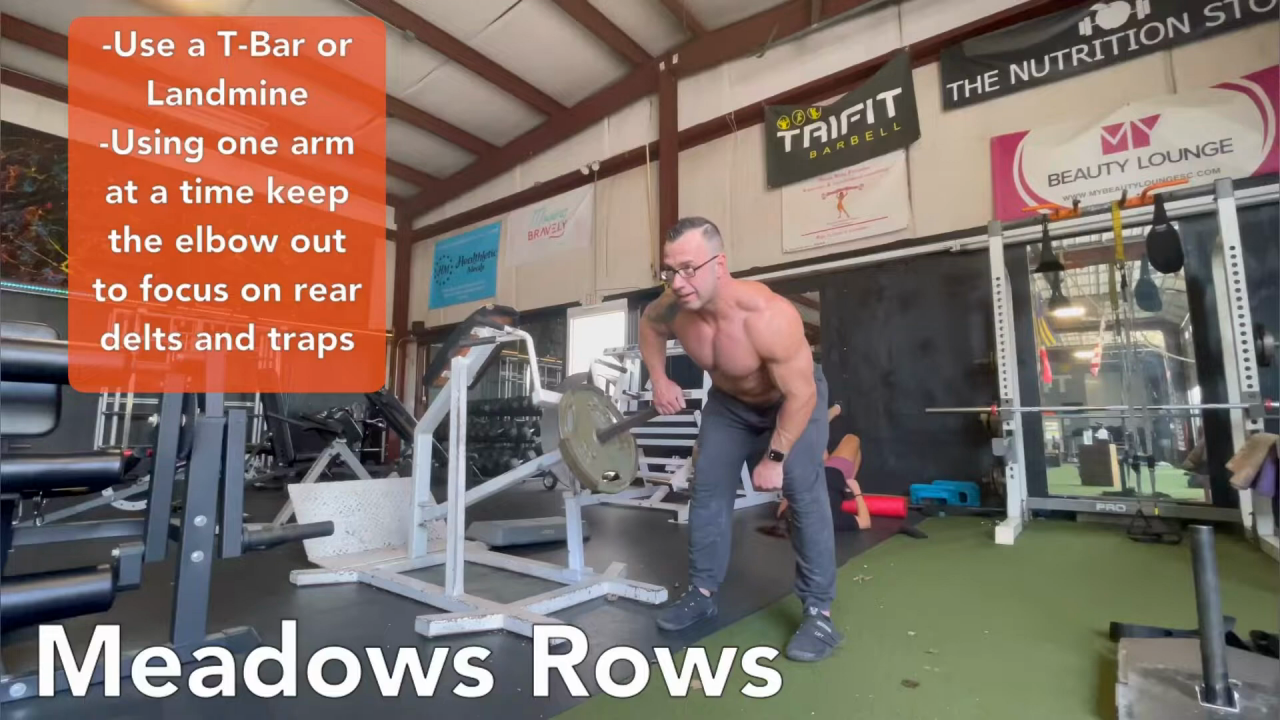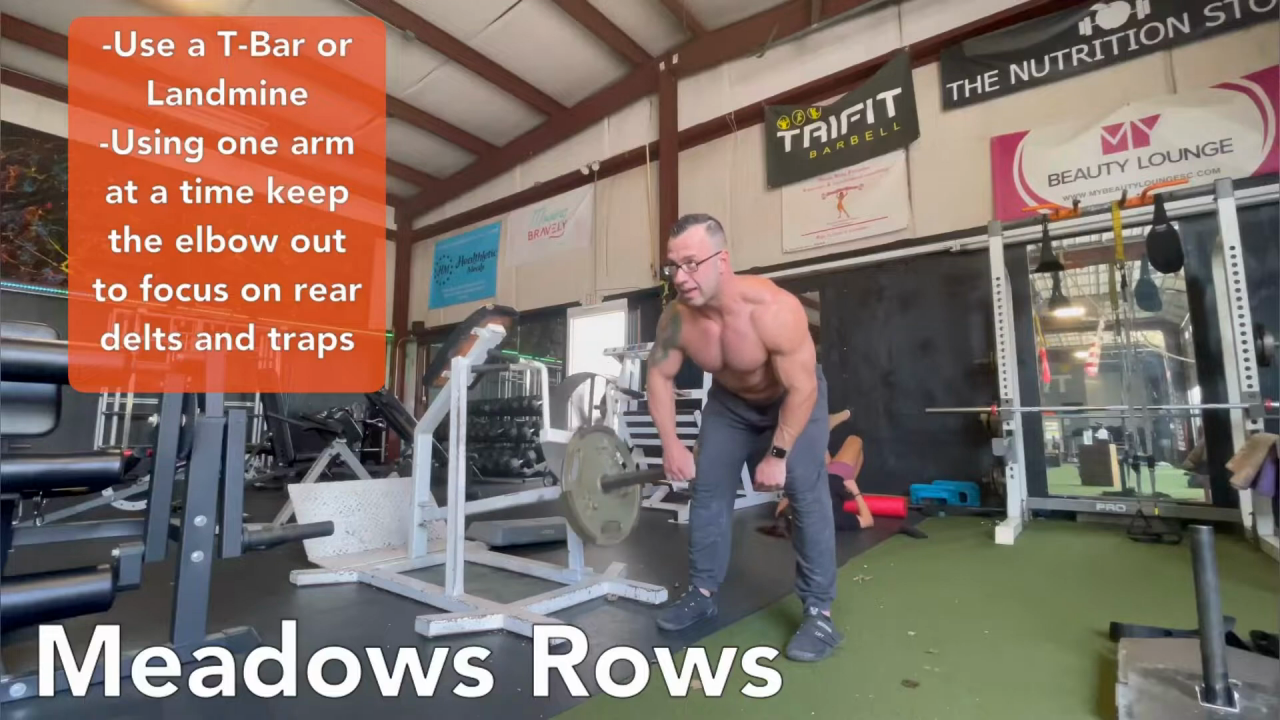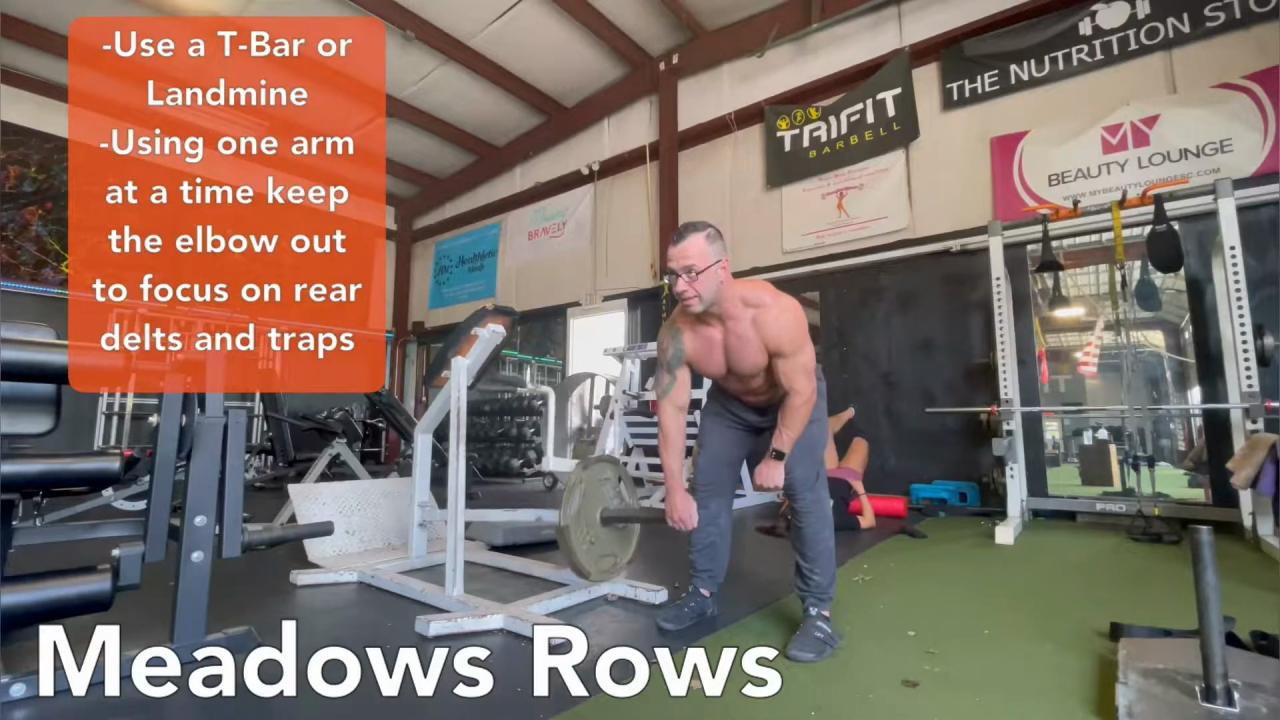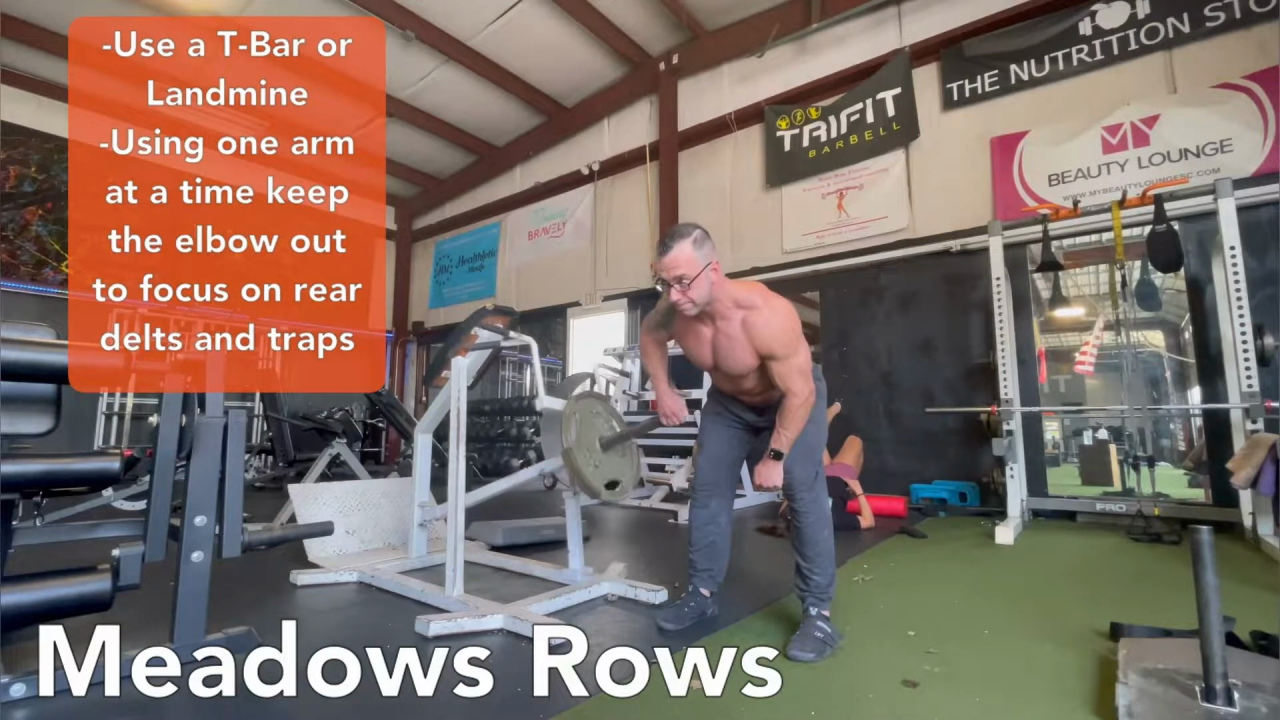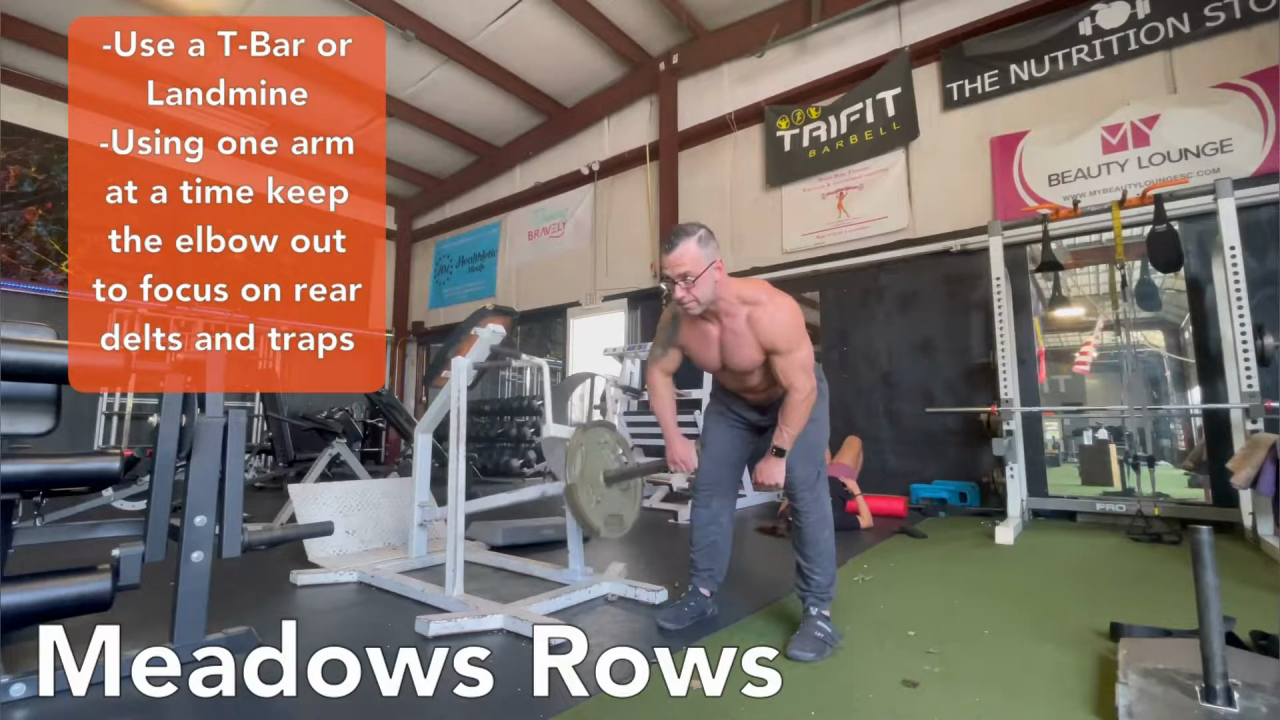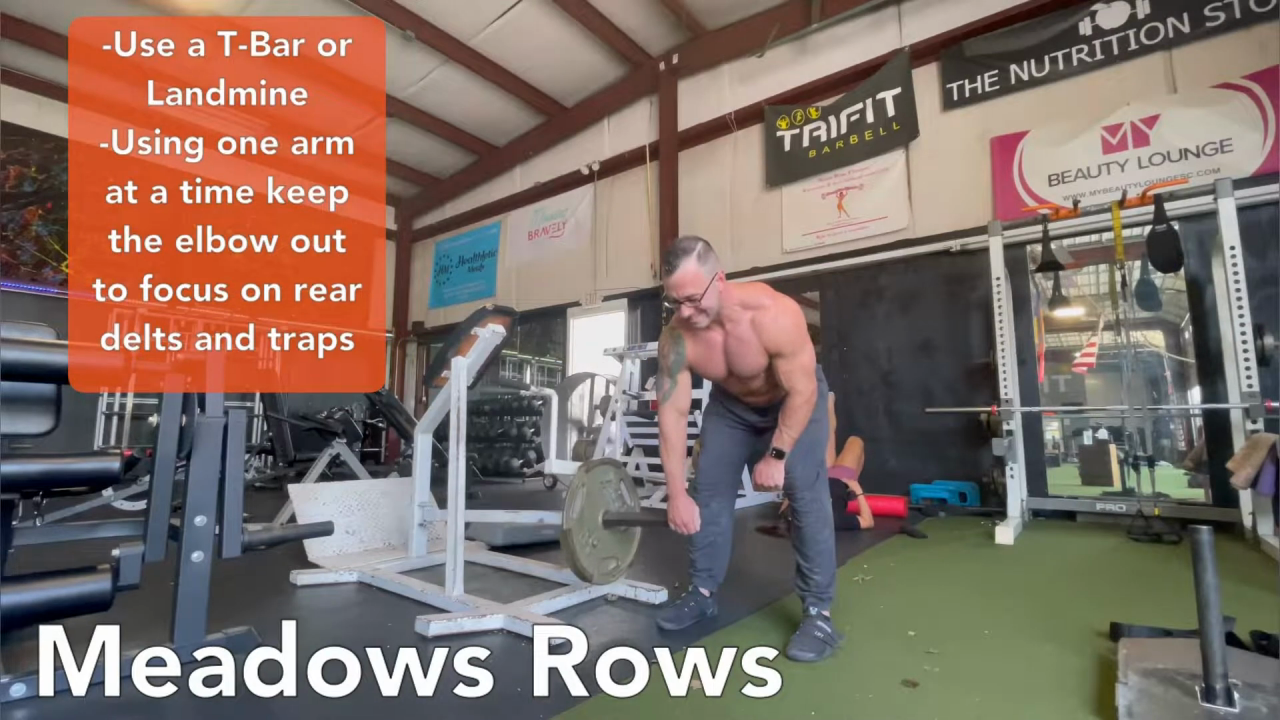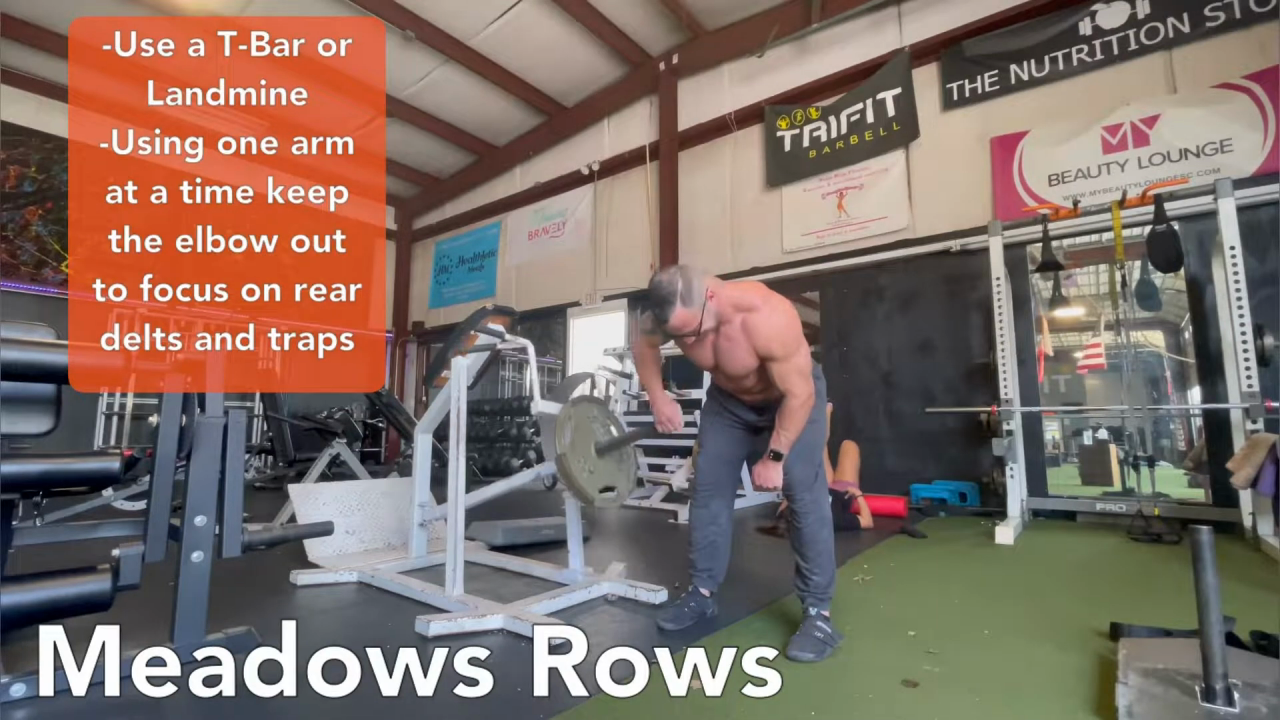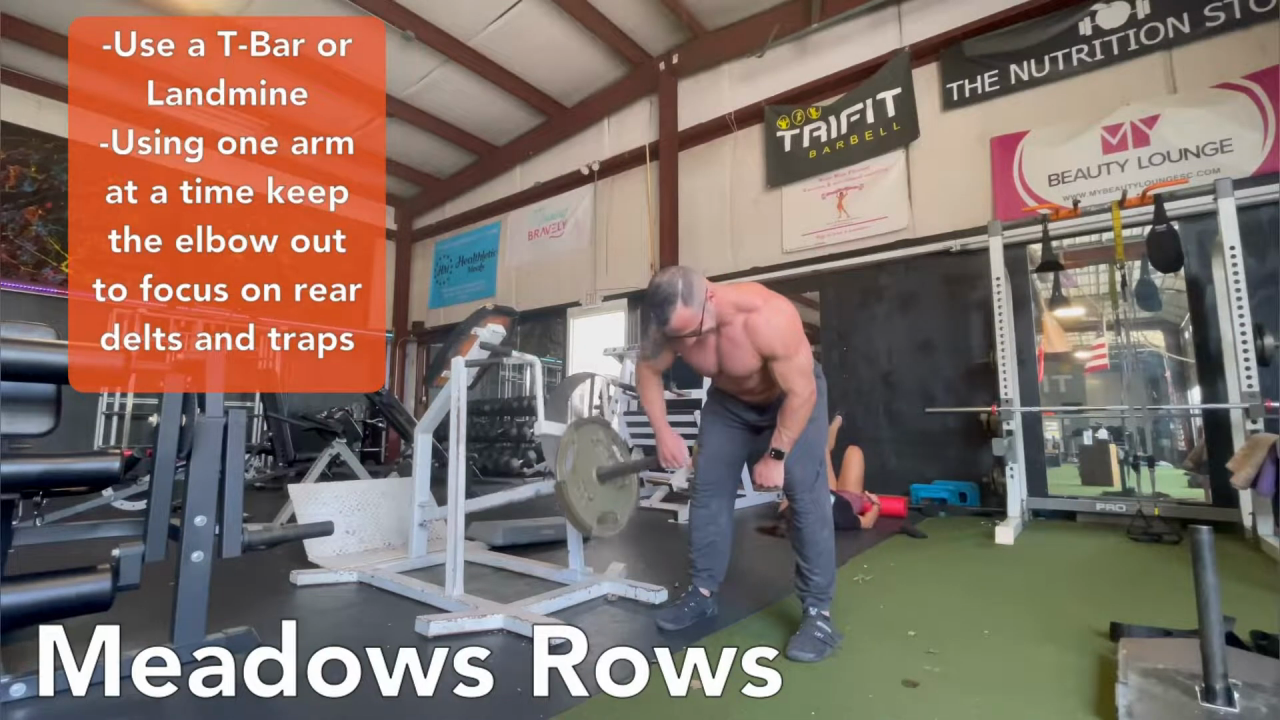
dt=0.5s
person 1, frame 1
left shoulder: (768, 316)
right shoulder: (675, 306)
left elbow: (801, 395)
right elbow: (648, 323)
left wrist: (775, 458)
right wrist: (659, 379)
left hip: (795, 397)
right hip: (729, 400)
left knee: (804, 494)
right knee: (707, 490)
left ankle: (818, 612)
right ankle: (702, 593)
person 1, frame 2
left shoulder: (773, 310)
right shoulder: (678, 317)
left elbow: (802, 390)
right elbow: (659, 375)
left wrist: (778, 455)
right wrist: (671, 445)
left hip: (794, 397)
right hip: (729, 399)
left knee: (806, 494)
right knee: (708, 489)
left ankle: (819, 612)
right ankle: (702, 593)
person 1, frame 3
left shoulder: (775, 313)
right shoulder: (677, 332)
left elbow: (801, 392)
right elbow: (671, 408)
left wrist: (776, 456)
right wrist: (675, 490)
left hip: (793, 398)
right hip: (728, 401)
left knee: (805, 493)
right knee: (707, 491)
left ankle: (818, 612)
right ankle: (702, 593)
person 1, frame 4
left shoulder: (766, 315)
right shoulder: (673, 312)
left elbow: (800, 393)
right elbow: (648, 336)
left wrist: (775, 456)
right wrist: (664, 390)
left hip: (794, 397)
right hip: (728, 401)
left knee: (804, 494)
right knee: (708, 491)
left ankle: (818, 612)
right ankle: (702, 593)
person 1, frame 5
left shoulder: (770, 311)
right shoulder: (677, 320)
left elbow: (801, 389)
right elbow: (659, 371)
left wrist: (777, 453)
right wrist: (673, 439)
left hip: (796, 397)
right hip: (731, 401)
left knee: (805, 493)
right knee: (709, 489)
left ankle: (819, 613)
right ankle: (703, 593)
person 1, frame 6
left shoulder: (773, 314)
right shoulder: (677, 337)
left elbow: (802, 391)
right elbow: (672, 414)
left wrist: (776, 456)
right wrist: (677, 495)
left hip: (795, 399)
right hip: (730, 403)
left knee: (805, 494)
right knee: (707, 491)
left ankle: (818, 612)
right ankle: (702, 593)
person 1, frame 7
left shoulder: (767, 316)
right shoulder: (677, 314)
left elbow: (799, 394)
right elbow: (642, 339)
left wrist: (775, 457)
right wrist: (656, 393)
left hip: (793, 396)
right hip: (728, 400)
left knee: (804, 492)
right knee: (708, 489)
left ankle: (818, 612)
right ankle: (702, 593)
person 1, frame 8
left shoulder: (768, 316)
right shoulder: (673, 323)
left elbow: (801, 392)
right elbow: (647, 369)
left wrist: (776, 456)
right wrist: (662, 433)
left hip: (795, 396)
right hip: (729, 400)
left knee: (805, 493)
right knee: (708, 489)
left ankle: (818, 612)
right ankle: (703, 592)
